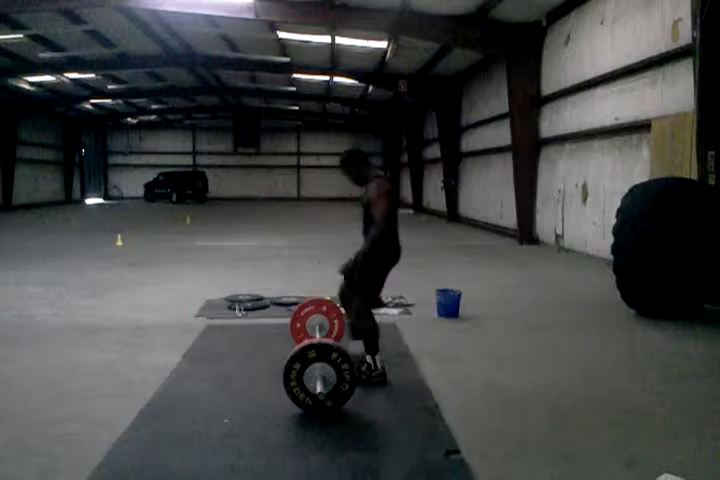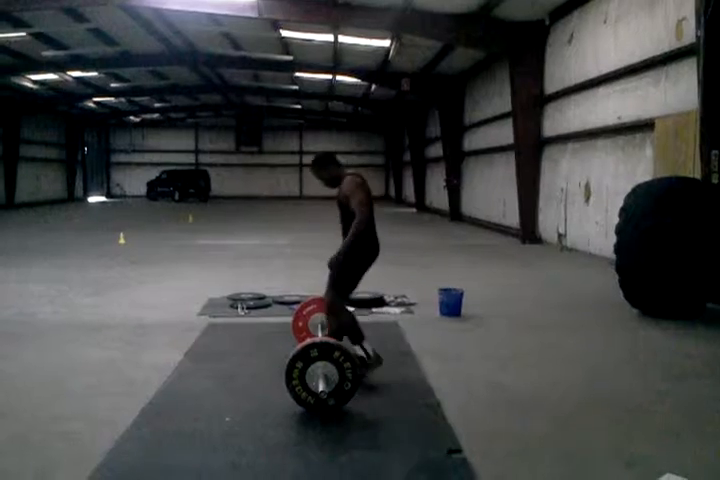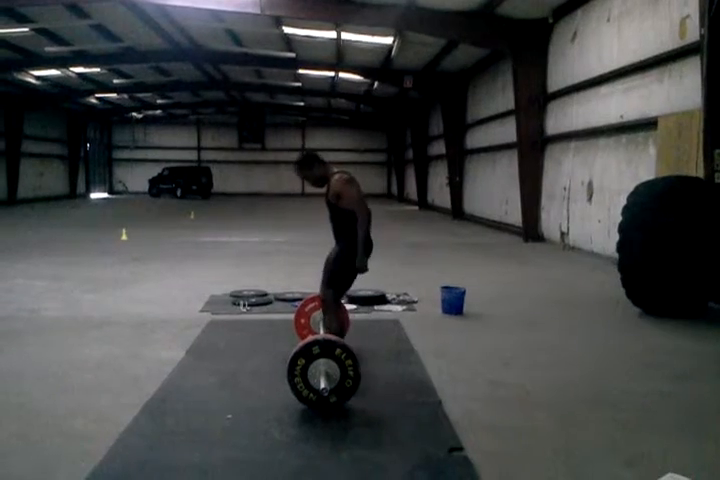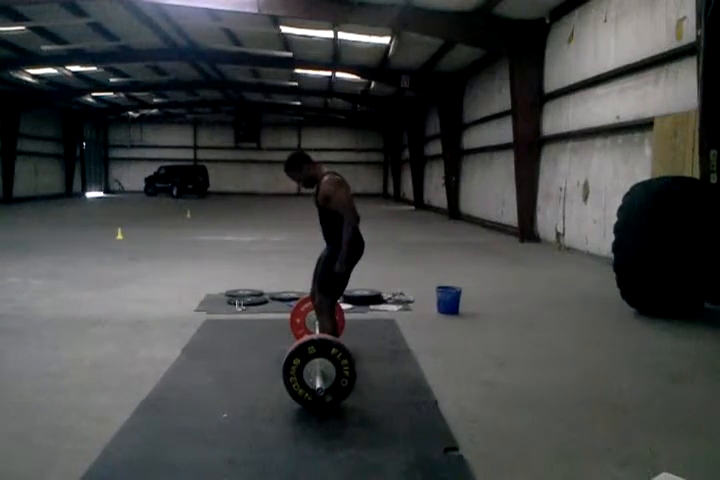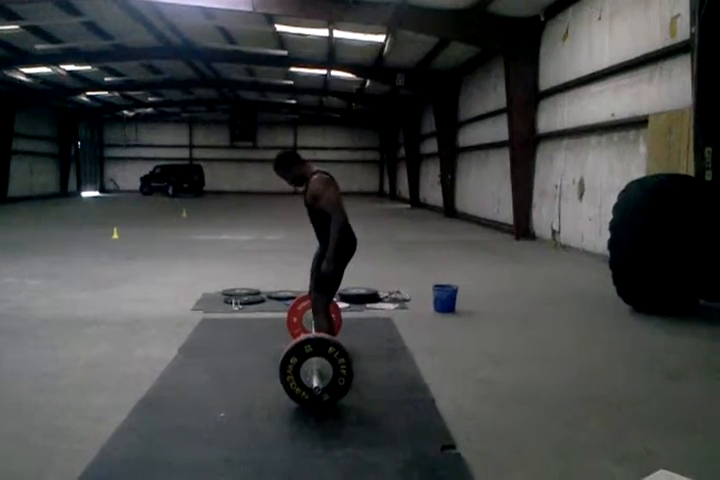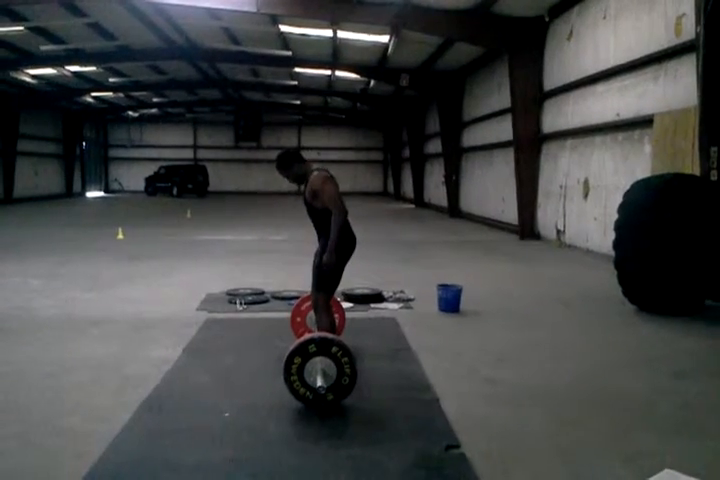
dt=0.3s
person 1, frame 1
left shoulder: (378, 188)
right shoulder: (375, 185)
left elbow: (379, 228)
left wrist: (354, 260)
left hip: (380, 253)
right hip: (375, 251)
left knee: (361, 307)
right knee: (346, 295)
left ankle: (375, 368)
person 1, frame 2
left shoulder: (351, 183)
right shoulder: (347, 184)
left elbow: (362, 219)
left wrist: (341, 252)
right wrist: (343, 251)
left hip: (360, 248)
right hip: (354, 248)
left knee: (334, 302)
right knee: (332, 300)
left ankle: (367, 355)
person 1, frame 3
left shoulder: (341, 182)
right shoulder: (333, 183)
left elbow: (363, 214)
left wrist: (361, 255)
left hip: (352, 247)
right hip: (344, 245)
left knee: (329, 301)
right knee: (327, 299)
person 1, frame 4
left shoulder: (330, 183)
right shoulder: (324, 183)
left elbow: (351, 218)
left wrist: (343, 258)
left hip: (342, 248)
right hip: (335, 246)
left knee: (323, 305)
right knee: (316, 297)
person 1, frame 5
left shoulder: (319, 182)
right shoulder: (314, 181)
left elbow: (339, 217)
left wrist: (330, 258)
left hip: (337, 246)
right hip: (329, 243)
left knee: (319, 303)
right knee: (315, 298)
person 1, frame 6
left shoulder: (319, 179)
right shoulder: (312, 180)
left elbow: (339, 211)
left wrist: (331, 250)
left hip: (336, 244)
right hip: (329, 242)
left knee: (320, 302)
right knee: (317, 299)
